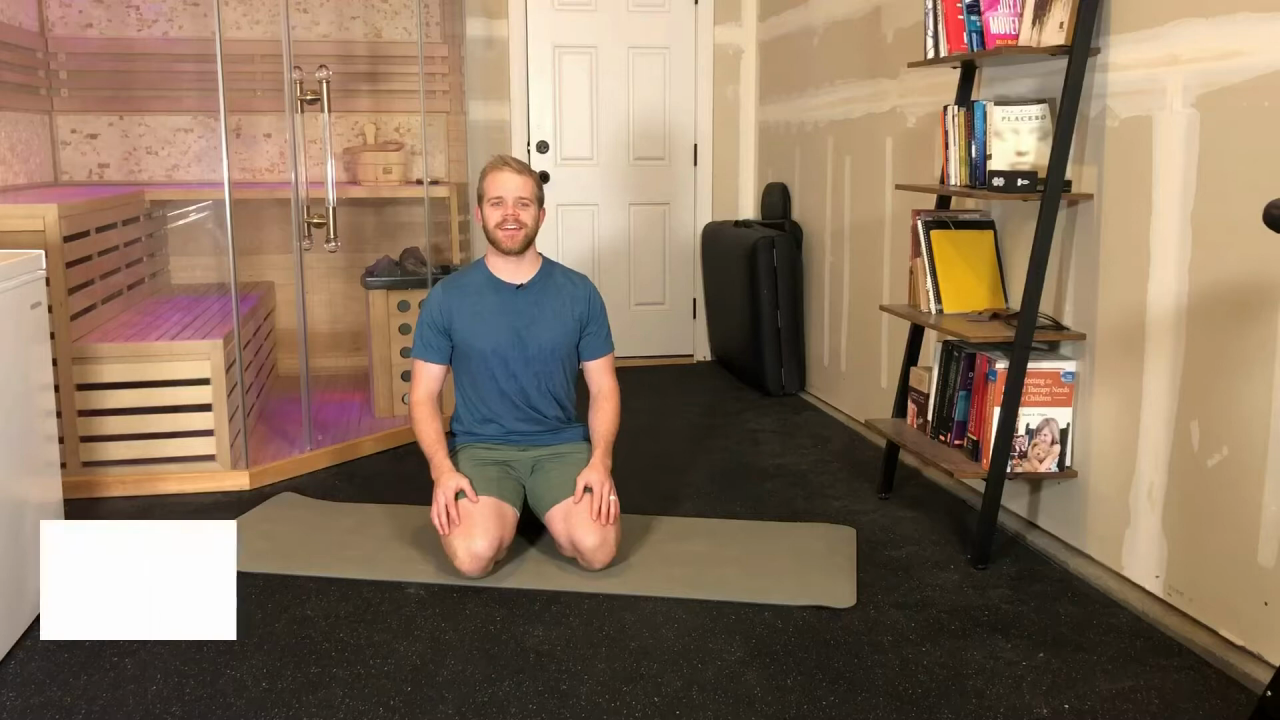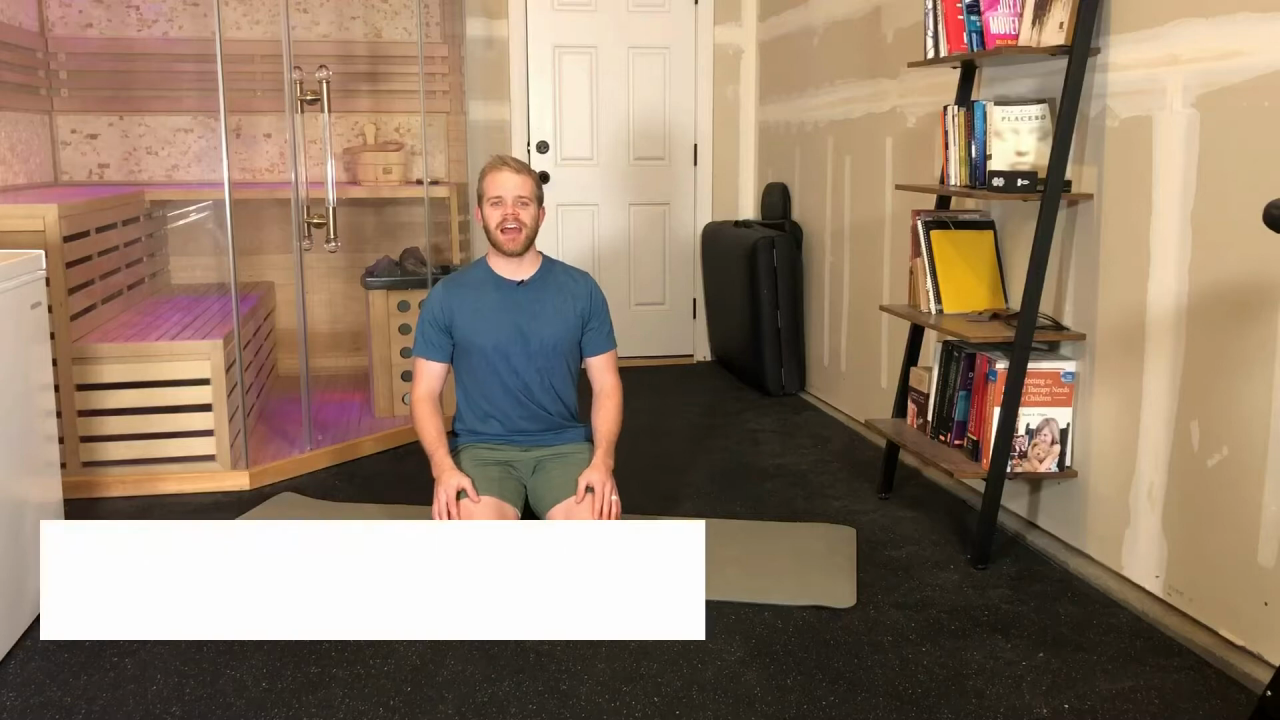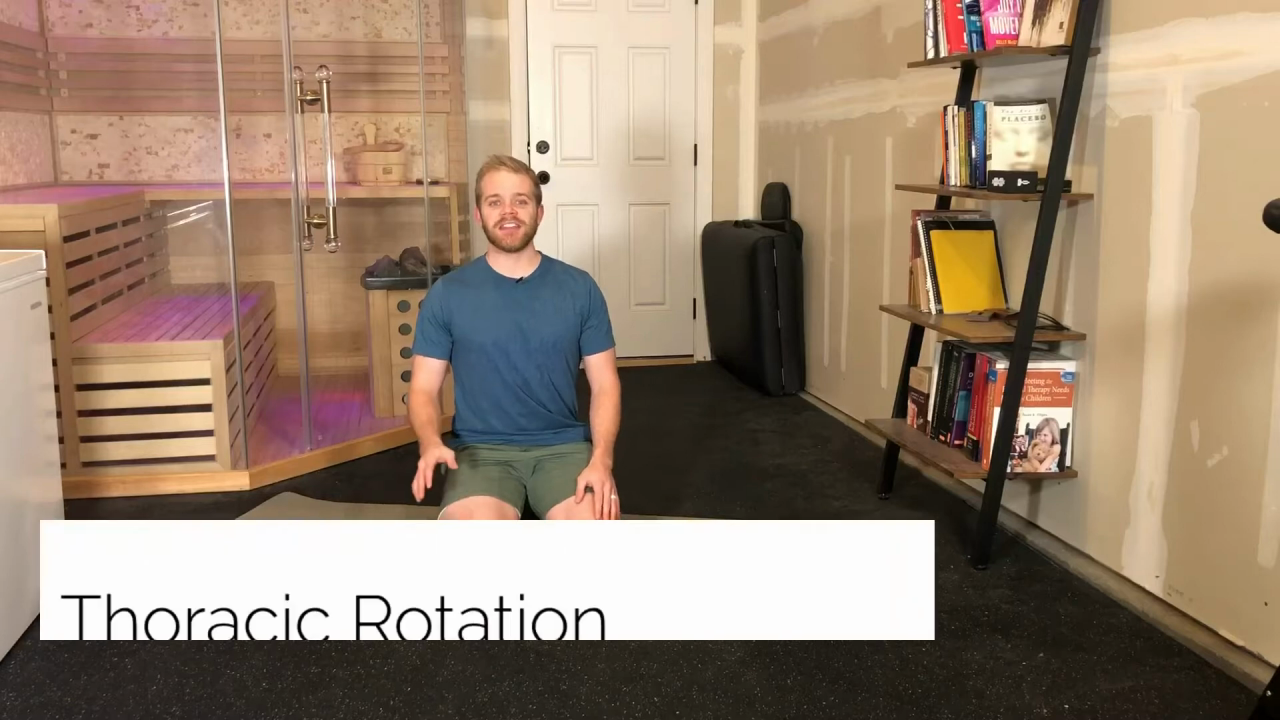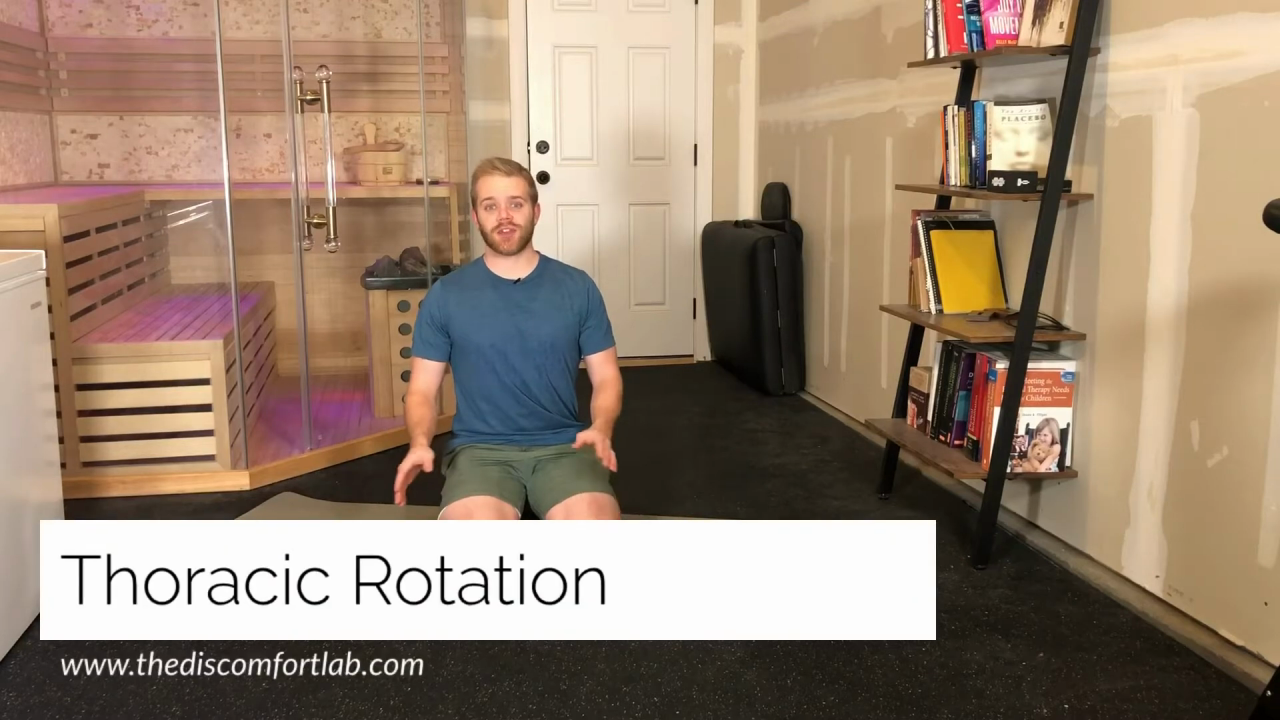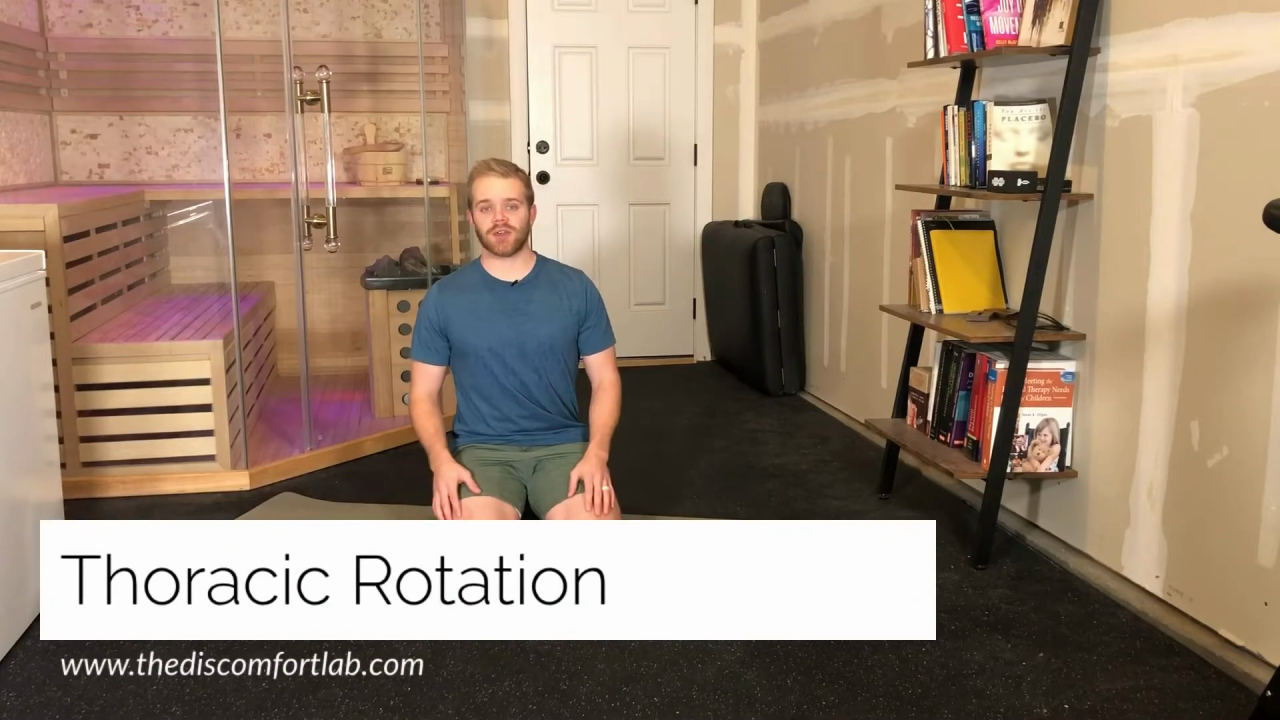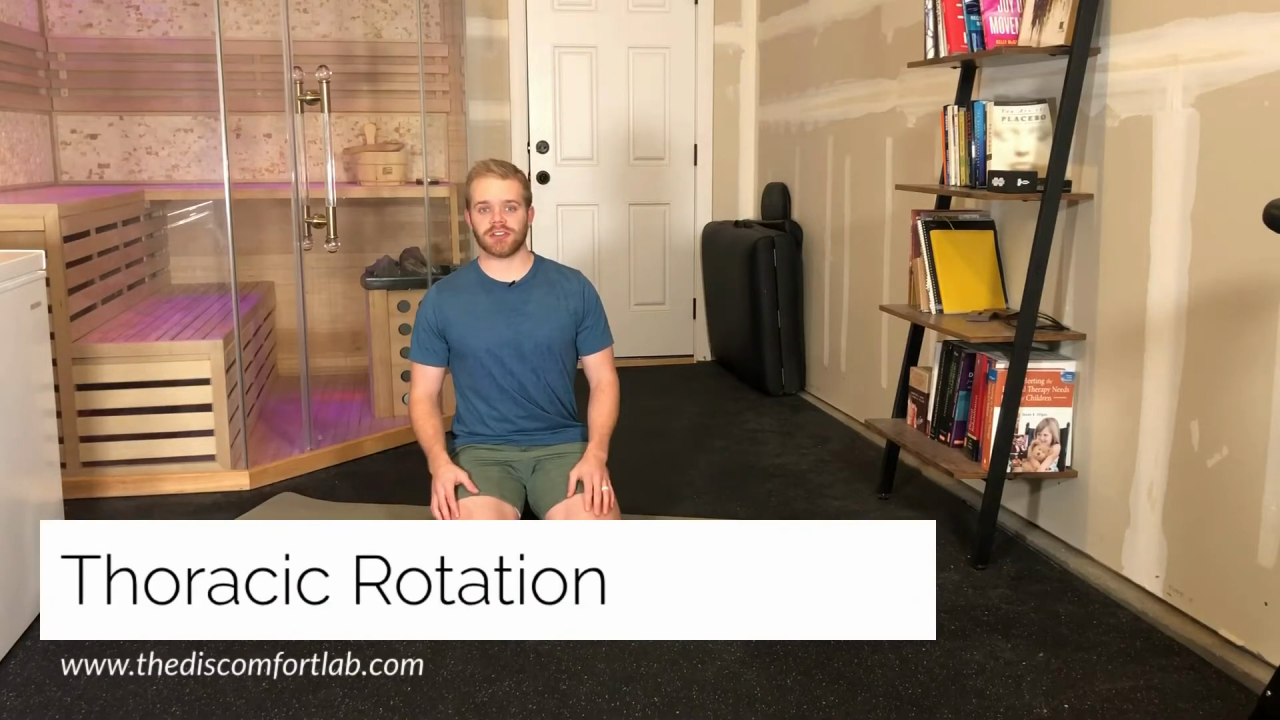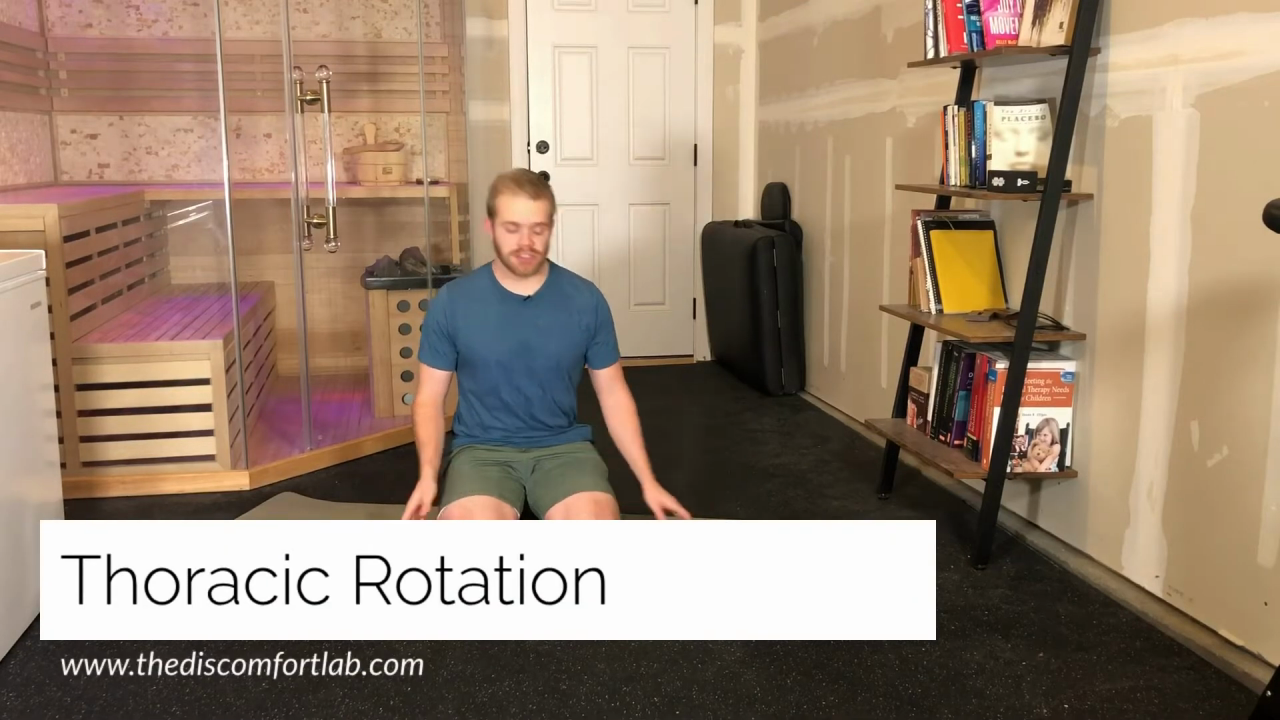
dt=0.5s
person 1, frame 1
left shoulder: (579, 292)
right shoulder: (447, 297)
left elbow: (603, 387)
right elbow: (424, 395)
left wrist: (601, 460)
right wrist: (442, 468)
left hip: (562, 444)
right hip: (481, 446)
left knee: (595, 548)
right knee: (473, 555)
left ankle: (543, 510)
right ankle: (507, 512)
person 1, frame 2
left shoulder: (581, 289)
right shoulder: (447, 295)
left elbow: (606, 385)
right elbow: (425, 392)
left wrist: (602, 460)
right wrist: (443, 465)
left hip: (562, 446)
right hip: (483, 448)
left ankle: (543, 503)
right ankle: (513, 507)
person 1, frame 3
left shoulder: (580, 288)
right shoulder: (447, 294)
left elbow: (604, 383)
right elbow: (424, 388)
left wrist: (601, 457)
right wrist: (430, 442)
left hip: (562, 444)
right hip: (481, 448)
person 1, frame 4
left shoulder: (577, 288)
right shoulder: (445, 295)
left elbow: (606, 378)
right elbow: (422, 389)
left wrist: (601, 429)
right wrist: (420, 441)
left hip: (561, 445)
right hip: (481, 448)
person 1, frame 5
left shoulder: (576, 288)
right shoulder: (443, 298)
left elbow: (605, 380)
right elbow: (423, 394)
left wrist: (596, 453)
right wrist: (441, 459)
left hip: (562, 445)
right hip: (482, 448)
person 1, frame 6
left shoulder: (573, 288)
right shoulder: (442, 300)
left elbow: (603, 381)
right elbow: (423, 396)
left wrist: (595, 453)
right wrist: (439, 461)
left hip: (562, 444)
right hip: (481, 448)
person 1, frame 7
left shoulder: (585, 300)
right shoulder: (452, 302)
left elbow: (614, 393)
right elbow: (430, 398)
left wrist: (649, 482)
right wrist: (428, 475)
left hip: (562, 447)
right hip: (482, 449)
